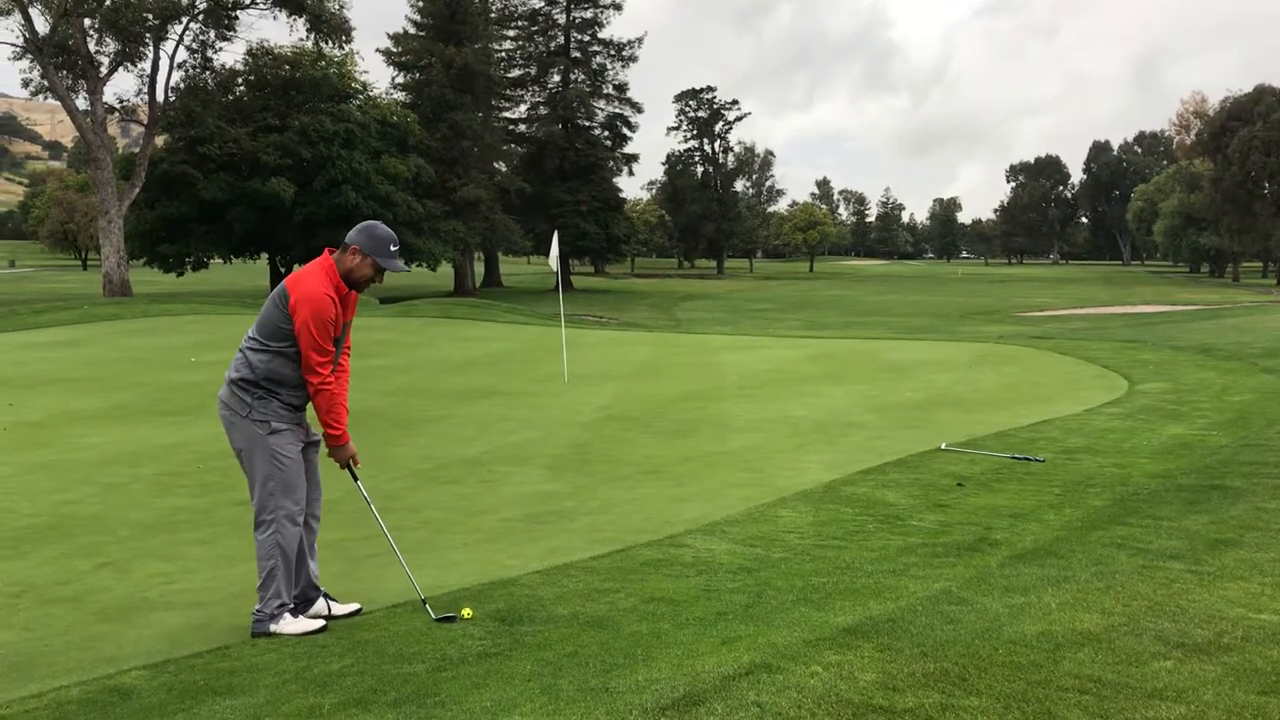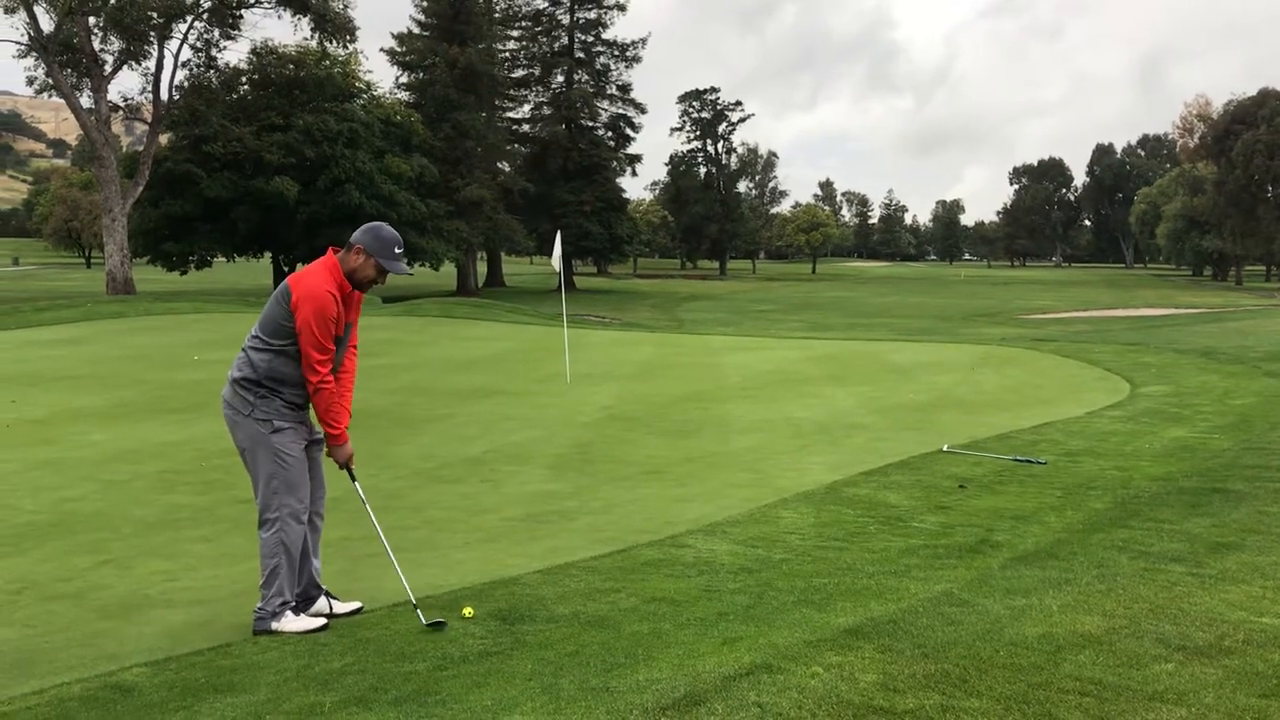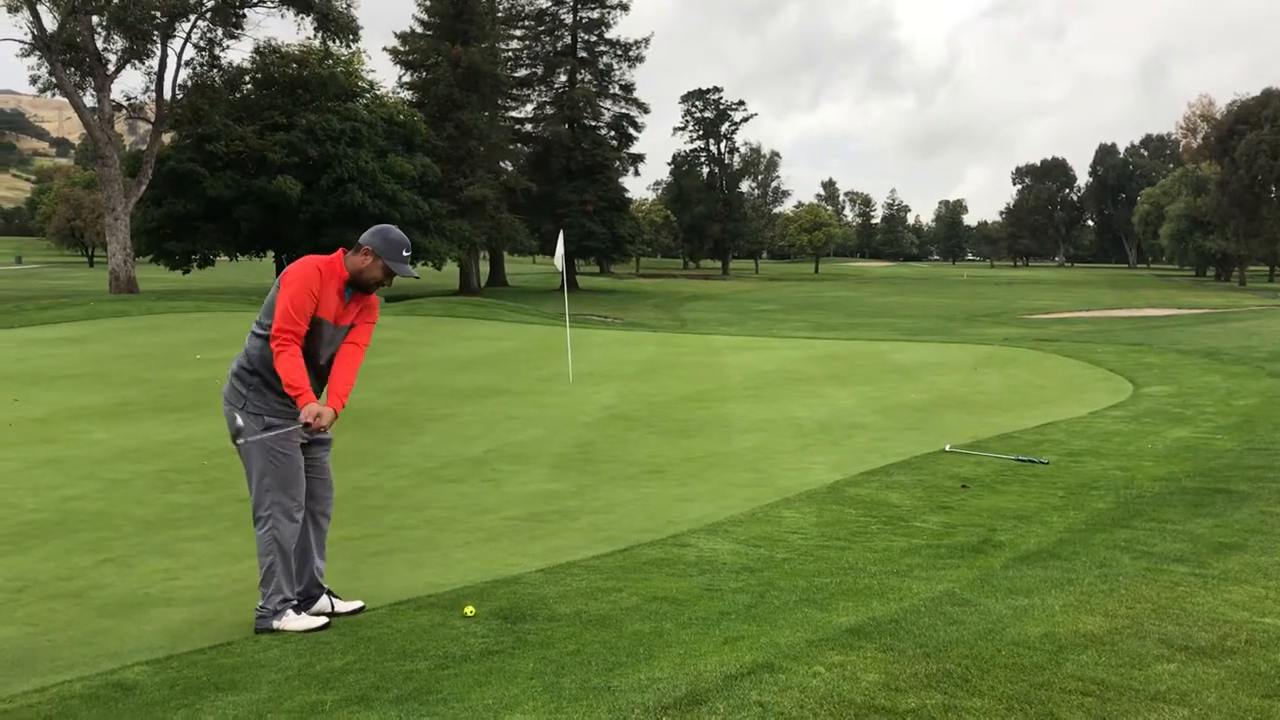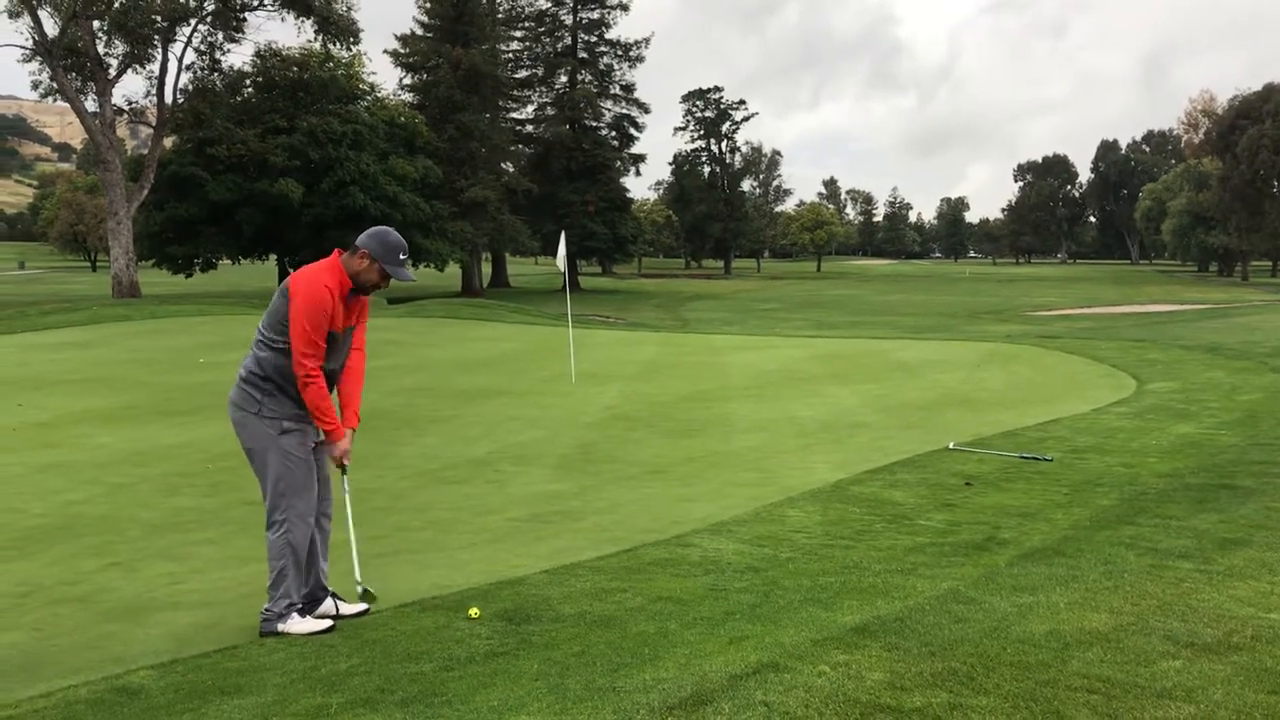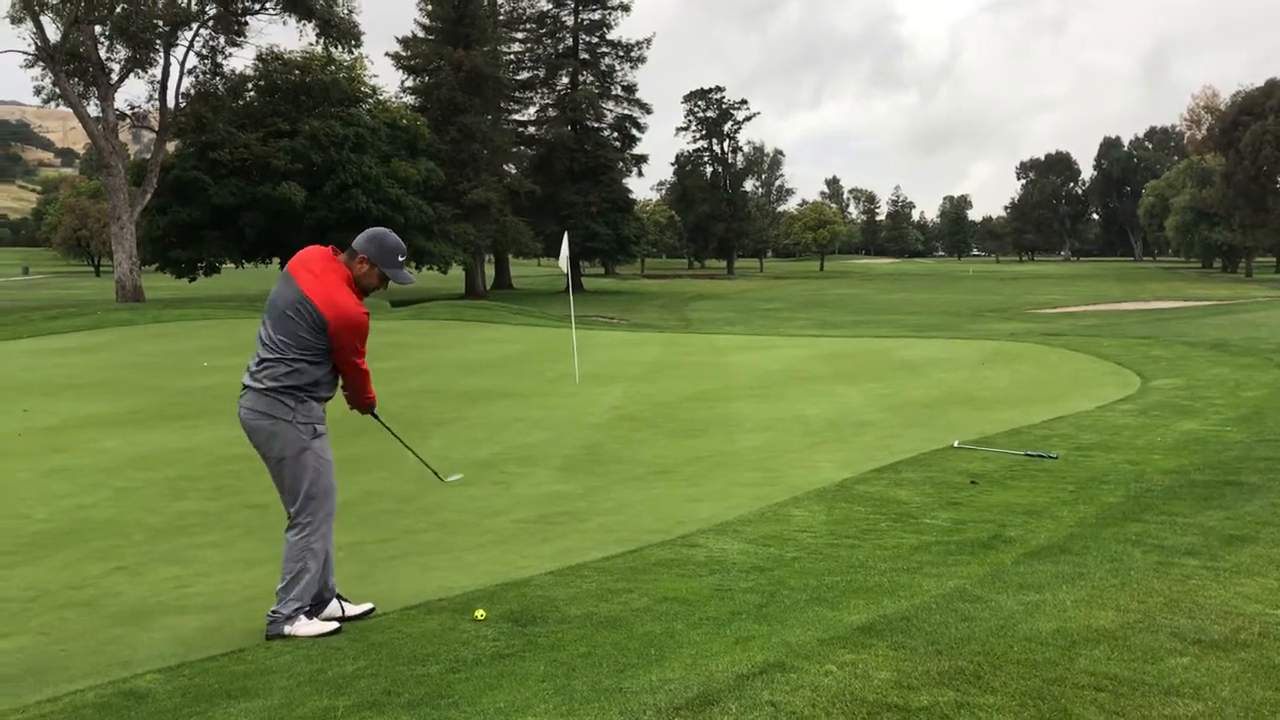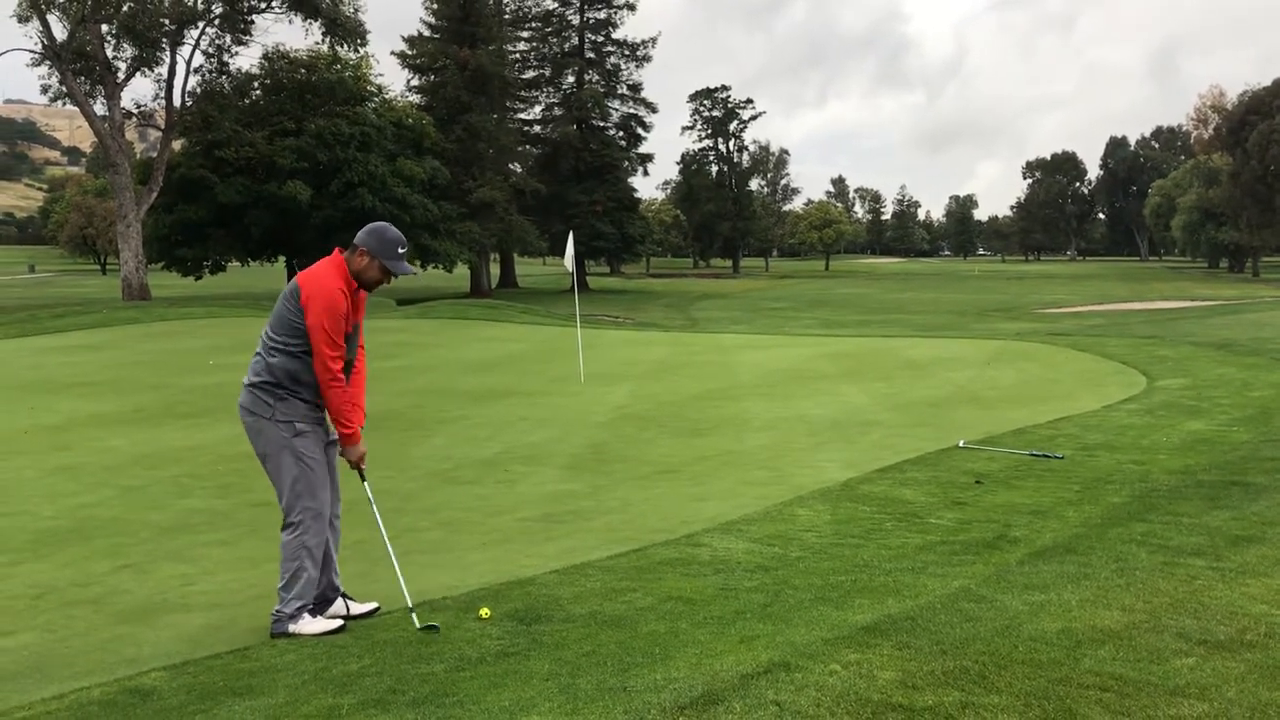
dt=0.4s
person 1, frame 1
left shoulder: (345, 288)
right shoulder: (314, 293)
left elbow: (339, 359)
right elbow: (319, 375)
left wrist: (338, 427)
right wrist: (339, 438)
left hip: (286, 407)
right hip: (257, 406)
left knee: (306, 506)
right knee: (283, 509)
left ankle: (305, 597)
right ankle: (272, 613)
person 1, frame 2
left shoulder: (350, 290)
right shoulder: (317, 291)
left elbow: (345, 359)
right elbow: (318, 374)
left wrist: (339, 426)
right wrist: (338, 438)
left hip: (289, 405)
right hip: (260, 405)
left knee: (310, 503)
right knee: (286, 507)
left ankle: (307, 595)
right ankle: (273, 610)
person 1, frame 3
left shoulder: (367, 303)
right shoulder: (310, 273)
left elbow: (349, 357)
right elbow: (284, 342)
left wrist: (331, 407)
right wrist: (306, 399)
left hip: (304, 407)
right hip: (260, 400)
left knee: (317, 500)
right knee: (281, 505)
left ankle: (310, 594)
right ankle: (274, 608)
person 1, frame 4
left shoulder: (359, 299)
right shoulder: (316, 286)
left elbow: (352, 361)
right elbow: (307, 367)
left wrist: (348, 427)
right wrist: (332, 431)
left hip: (300, 407)
right hip: (267, 406)
left knee: (318, 505)
right knee: (294, 508)
left ankle: (314, 597)
right ankle: (280, 612)
person 1, frame 5
left shoulder: (309, 258)
right shoulder: (347, 309)
right elbow: (353, 366)
left wrist: (354, 389)
right wrist: (366, 400)
left hip: (262, 402)
right hip: (288, 412)
left knee: (314, 508)
right knee: (313, 512)
left ankle: (319, 599)
right ankle: (287, 614)
person 1, frame 6
left shoulder: (350, 288)
right shoulder: (327, 289)
left elbow: (354, 358)
right elbow: (329, 370)
left wrist: (354, 424)
right wrist: (351, 436)
left hip: (301, 407)
right hip: (277, 409)
left knee: (325, 506)
right knee: (307, 510)
left ankle: (324, 597)
right ankle: (291, 612)
